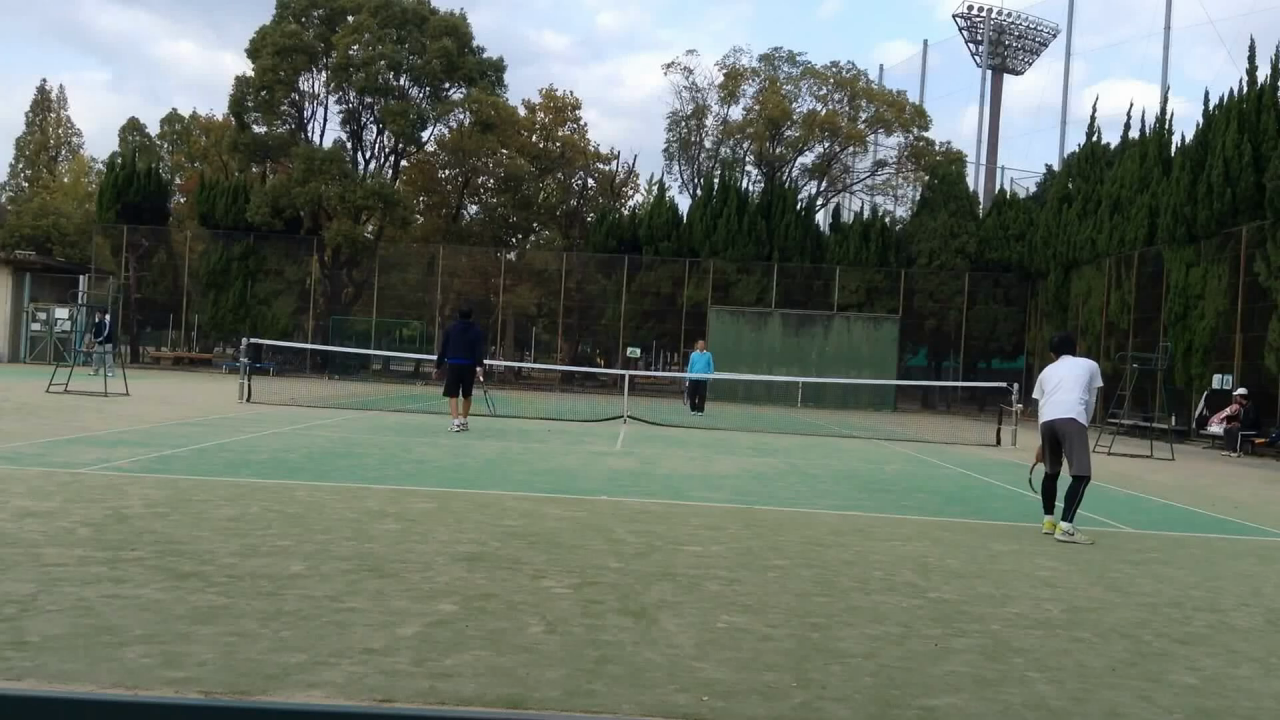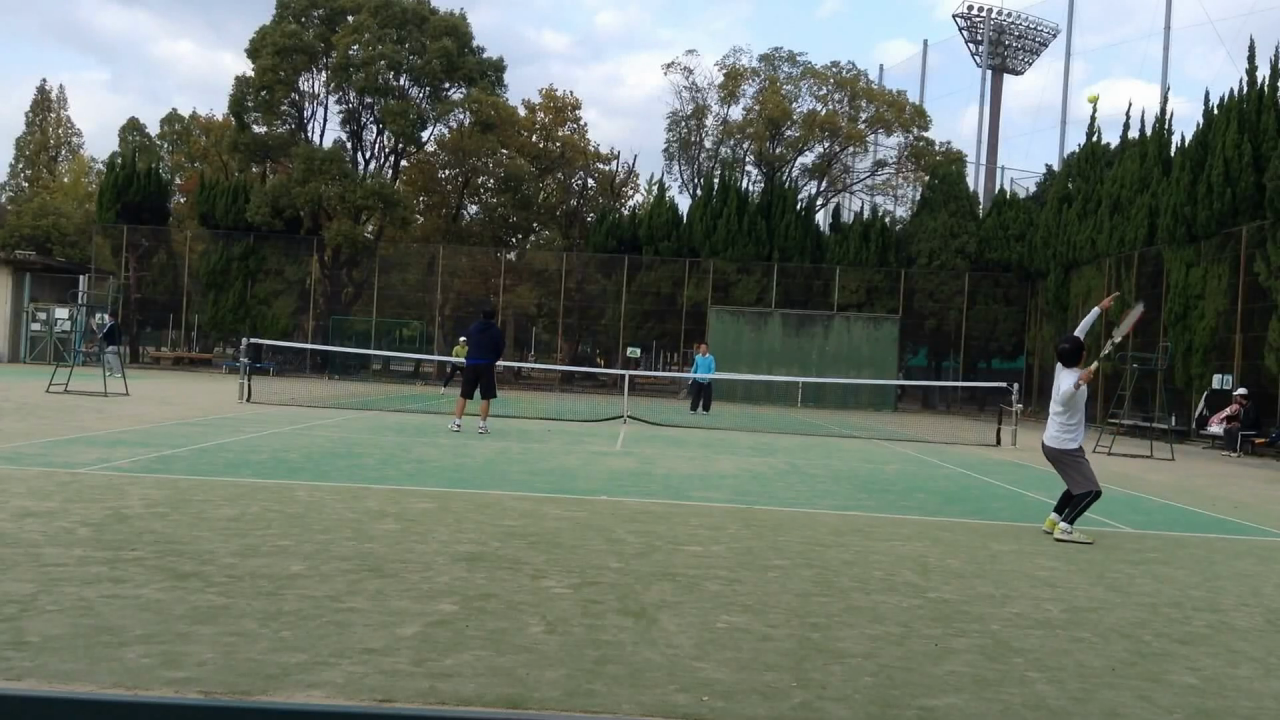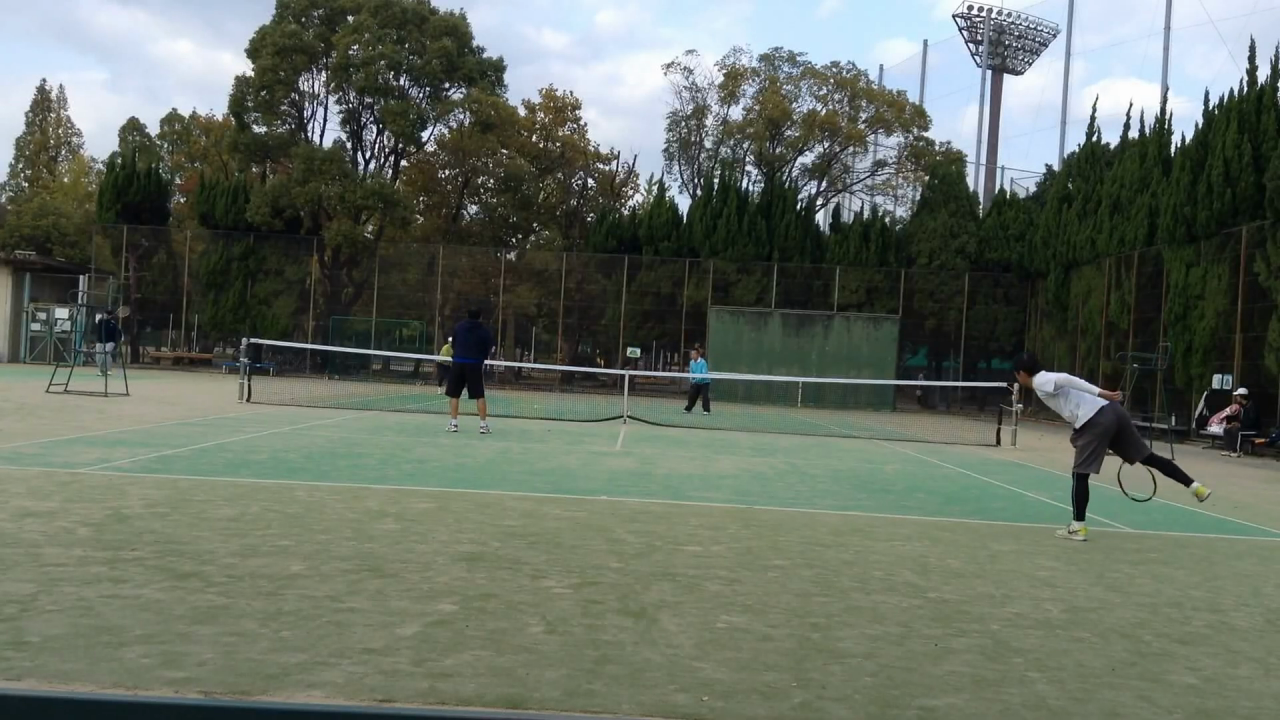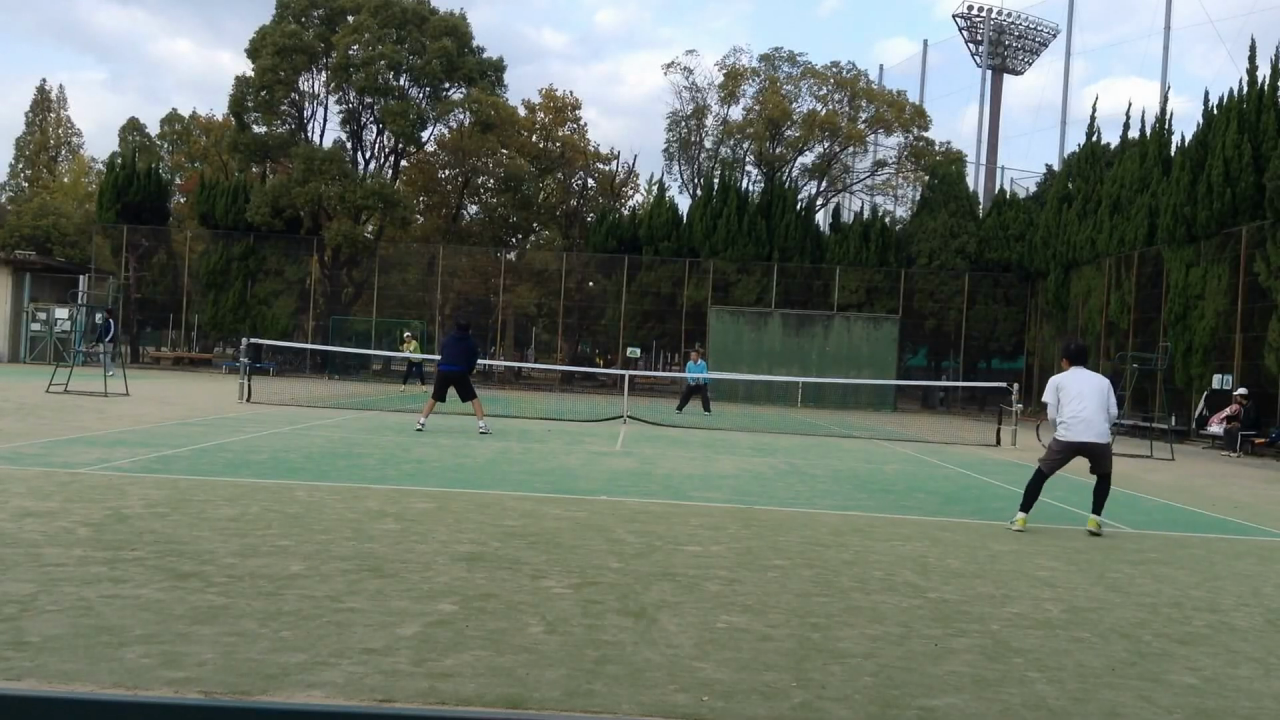
dt=1s
person 1, frame 1
left shoulder: (1046, 371)
right shoulder: (1090, 365)
right elbow: (1091, 402)
left wrist: (1041, 445)
right wrist: (1083, 423)
left hip: (1048, 421)
right hip: (1072, 420)
left knee: (1051, 472)
right knee: (1080, 476)
left ankle: (1048, 521)
right ankle: (1065, 527)
person 1, frame 2
left shoulder: (1061, 366)
right shoulder: (1070, 379)
left elbow: (1077, 334)
right elbow: (1063, 397)
left wrist: (1099, 309)
right wrist: (1079, 383)
left hip: (1054, 443)
right hip: (1064, 446)
left knee: (1079, 486)
right knee: (1091, 490)
left ankle: (1053, 520)
right ankle: (1064, 527)
person 1, frame 3
left shoulder: (1040, 382)
right shoulder: (1049, 379)
left elbow: (1068, 380)
left wrist: (1100, 394)
left hip: (1094, 419)
right hip: (1113, 410)
left knee: (1081, 473)
right knee: (1147, 457)
left ankle: (1078, 527)
right ankle: (1195, 486)
person 1, frame 4
left shoulder: (1057, 380)
right shoulder: (1103, 380)
left elbow: (1052, 415)
right elbow: (1113, 413)
left hip: (1068, 436)
right hip: (1100, 439)
left knee: (1041, 472)
right knee: (1104, 474)
left ankle: (1021, 517)
right ankle: (1094, 520)
